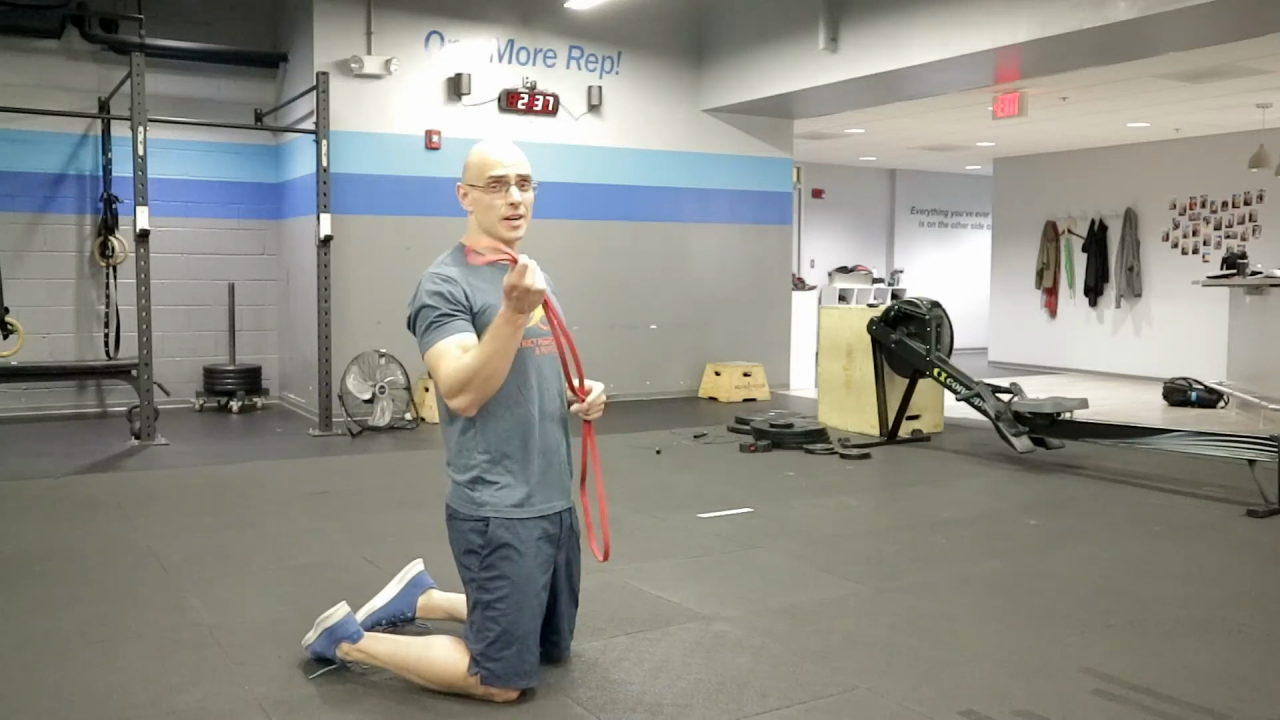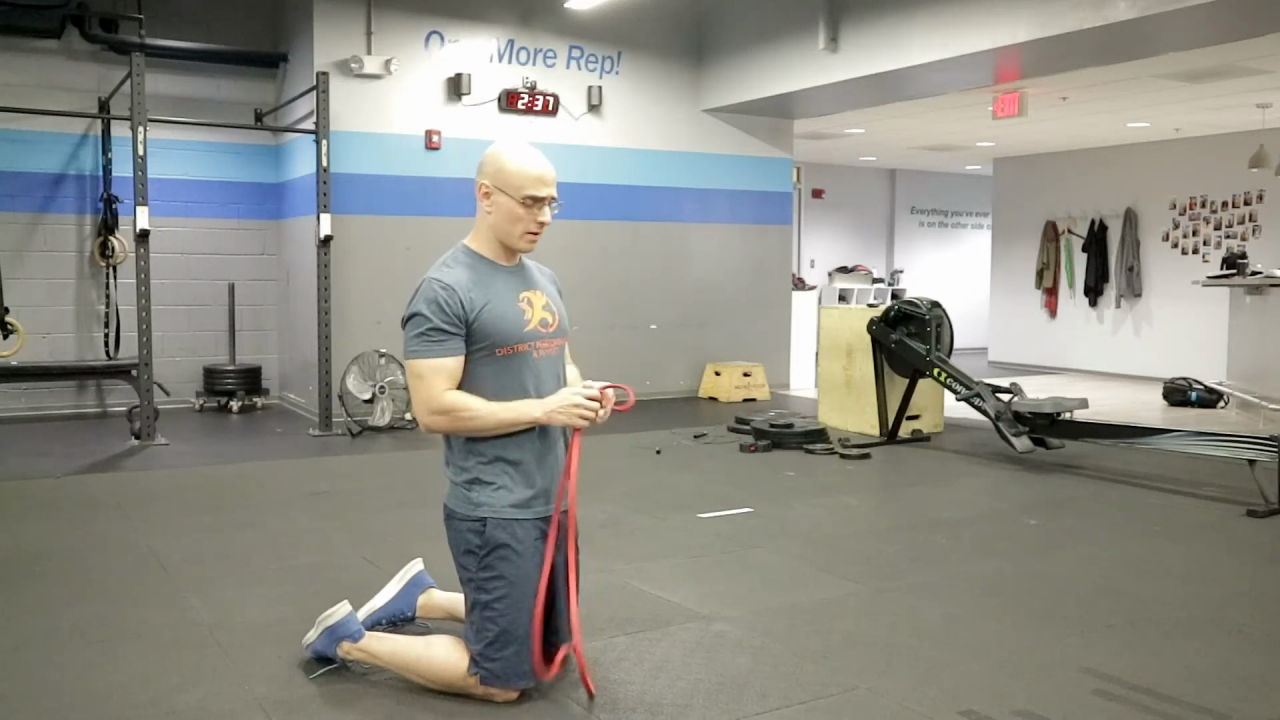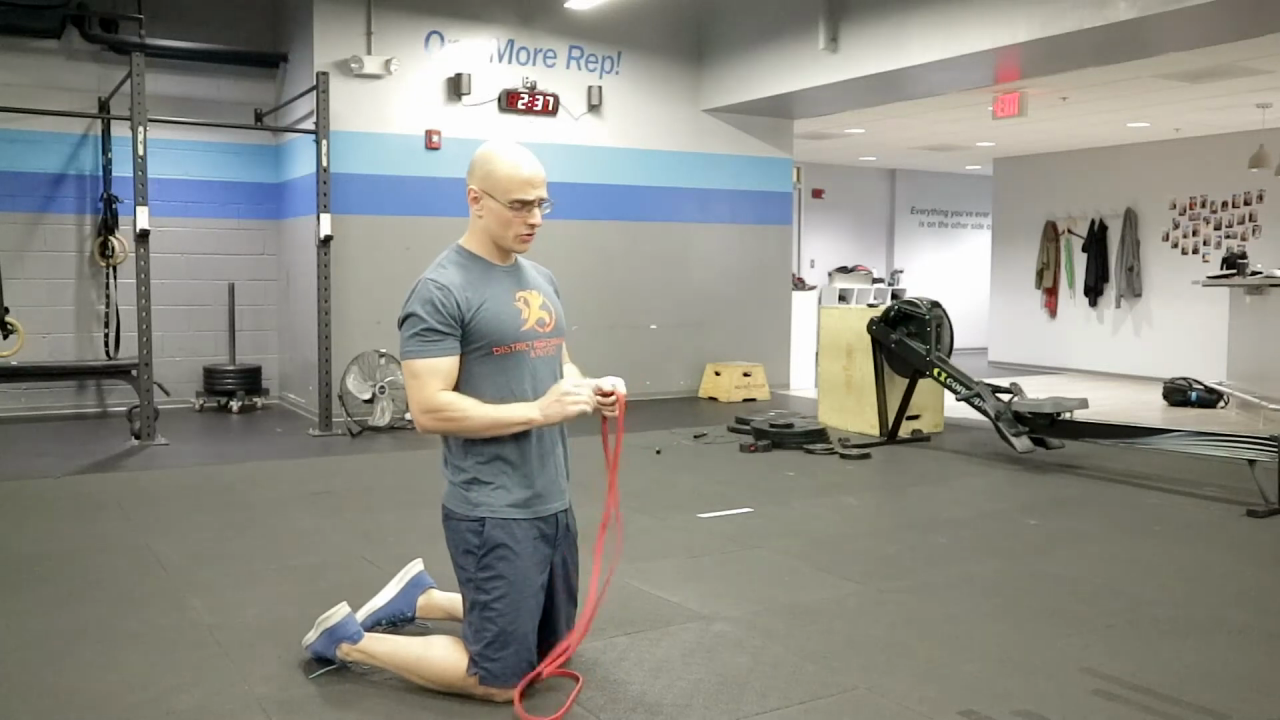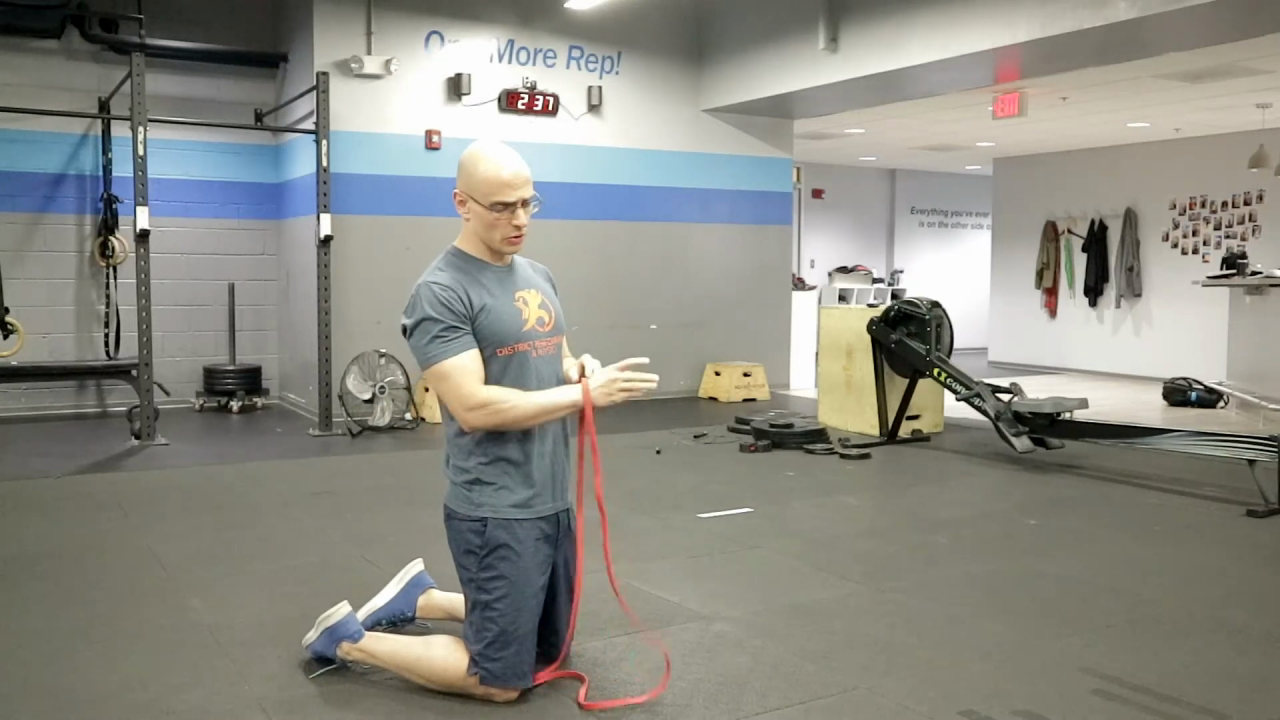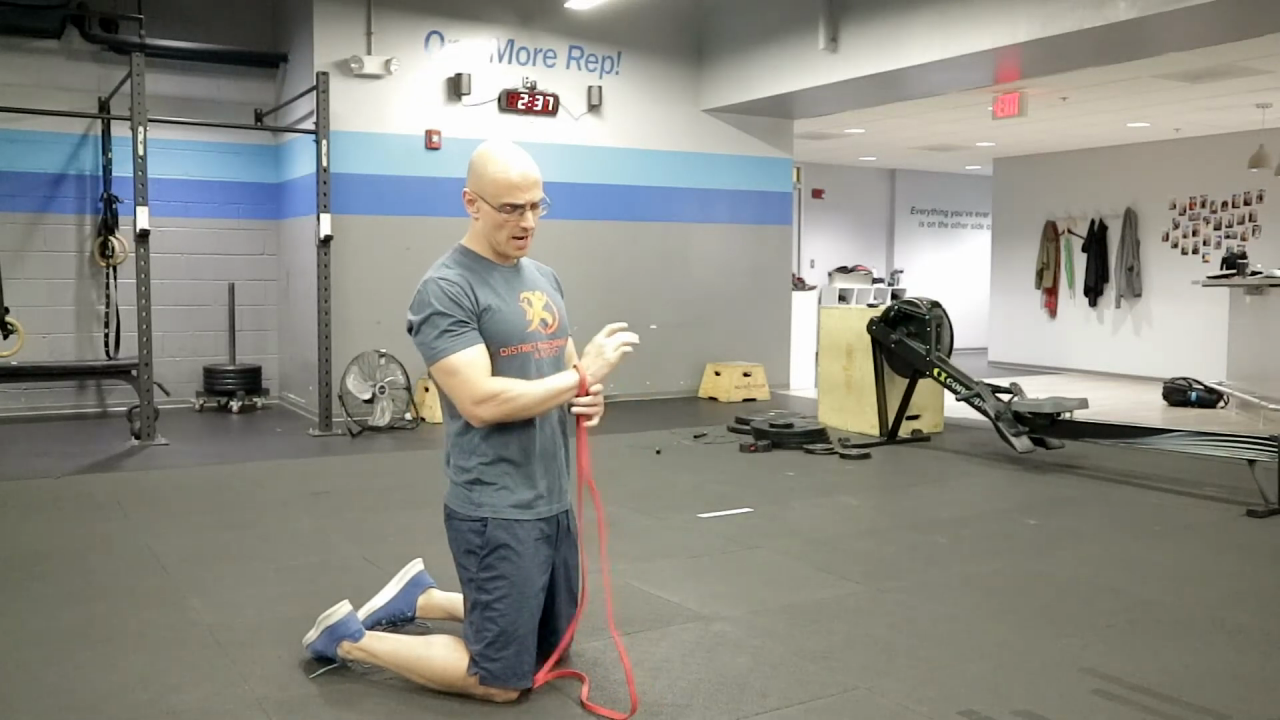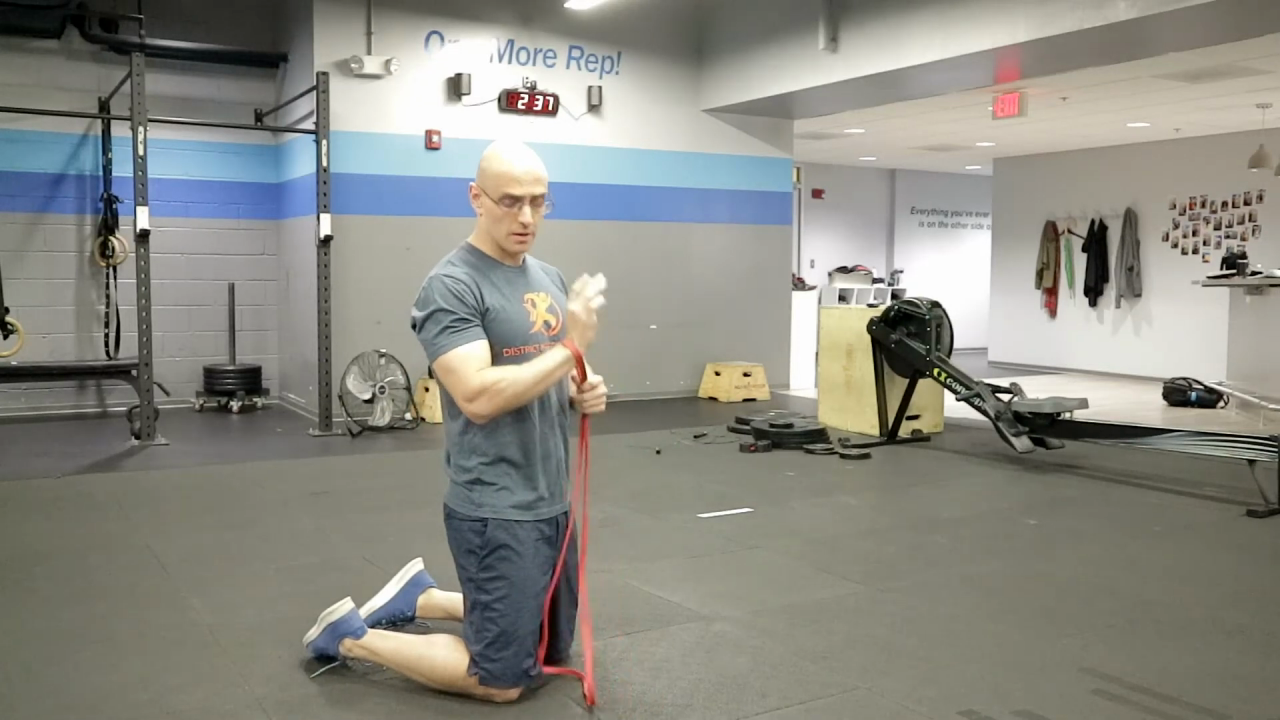
dt=0.5s
person 1, frame 1
left shoulder: (534, 278)
right shoulder: (446, 284)
right elbow: (463, 395)
left wrist: (581, 392)
right wrist: (513, 311)
left hip: (555, 500)
right hip: (497, 509)
left knee: (551, 649)
right knee: (503, 679)
left ankle: (423, 598)
right ankle: (350, 639)
person 1, frame 2
left shoulder: (544, 279)
right shoulder: (446, 290)
right elbow: (435, 410)
left wrist: (582, 393)
right wrist: (542, 409)
left hip: (550, 501)
right hip: (494, 510)
left knee: (549, 649)
right knee: (503, 678)
left ankle: (422, 597)
right ankle: (352, 639)
person 1, frame 3
left shoulder: (541, 279)
right shoulder: (442, 290)
right elbow: (429, 410)
left wrist: (588, 388)
right wrist: (538, 410)
left hip: (551, 501)
right hip: (492, 511)
left knee: (549, 649)
right knee: (501, 678)
left ankle: (422, 598)
right ankle: (350, 640)
person 1, frame 4
left shoulder: (538, 276)
right shoulder: (440, 293)
right elbow: (474, 408)
left wrist: (582, 369)
right wrist: (585, 394)
left hip: (552, 500)
right hip: (495, 511)
left knee: (547, 649)
right knee: (503, 679)
left ankle: (421, 598)
right ankle: (351, 640)
person 1, frame 5
left shoulder: (544, 278)
right shoulder: (447, 289)
right elbow: (481, 402)
left wrist: (584, 395)
right wrist: (583, 375)
left hip: (553, 501)
right hip: (495, 510)
left knee: (548, 649)
right knee: (502, 679)
left ankle: (422, 597)
right ankle: (352, 639)
person 1, frame 6
left shoulder: (548, 278)
right shoulder: (451, 287)
right elbow: (479, 397)
left wrist: (583, 389)
right wrist: (571, 345)
left hip: (551, 502)
right hip: (494, 510)
left knee: (549, 649)
right knee: (502, 679)
left ankle: (420, 597)
right ankle: (351, 636)
